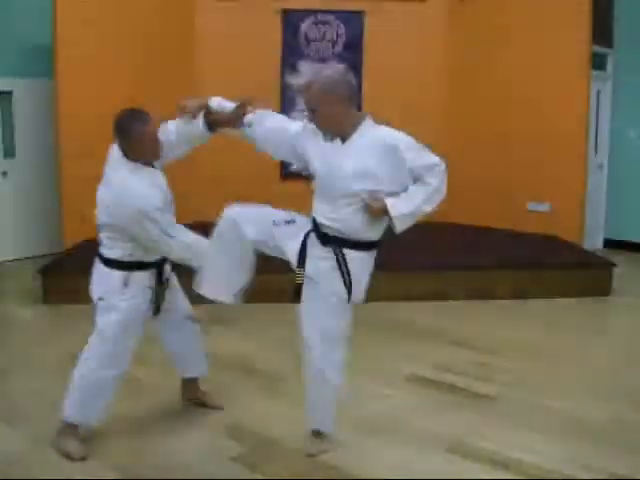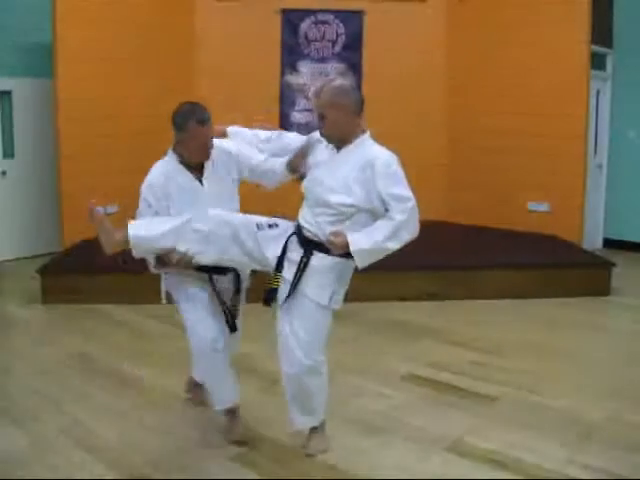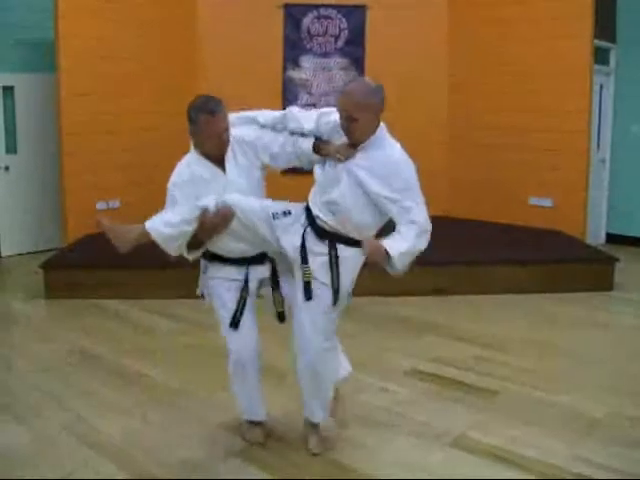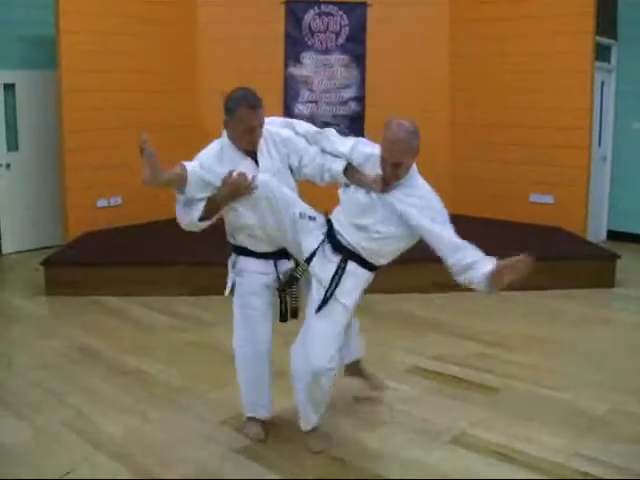
dt=0.4s
person 1, frame 1
left shoulder: (391, 144)
right shoulder: (310, 137)
left elbow: (435, 178)
right elbow: (265, 124)
left wrist: (395, 208)
right wrist: (215, 107)
left hip: (345, 260)
right hip: (309, 237)
left knee: (323, 349)
right knee: (238, 219)
left ankle: (321, 428)
right ankle: (216, 296)
person 1, frame 2
left shoulder: (380, 162)
right shoulder: (320, 146)
left elbow: (406, 220)
right elbow: (281, 143)
left wrist: (355, 242)
right wrist: (228, 133)
left hip: (322, 267)
right hip: (288, 242)
left knee: (302, 357)
right knee: (212, 224)
left ankle: (315, 425)
right ankle: (121, 238)
person 1, frame 3
left shoulder: (395, 164)
right shoulder: (334, 125)
left elbow: (417, 226)
right elbow: (289, 119)
left wrist: (387, 251)
left hip: (333, 256)
right hip: (299, 227)
left knee: (315, 342)
right knee: (226, 208)
left ankle: (315, 420)
person 1, frame 4
left shoulder: (422, 201)
right shoulder: (362, 153)
left elbow: (454, 250)
right elbow: (323, 137)
left wrist: (491, 274)
left hip: (344, 274)
right hip: (317, 239)
left knee: (318, 359)
right knee: (261, 186)
left ankle: (311, 421)
person 2, frame 1
left shoulder: (126, 151)
right shoulder: (135, 195)
left elbow: (181, 134)
right elbow: (171, 239)
left wrist: (216, 117)
left hip: (153, 268)
right hip: (125, 279)
left knee: (182, 319)
right knee: (108, 353)
left ankle: (191, 387)
right ankle: (69, 427)
person 2, frame 2
left shoulder: (227, 153)
right shoulder: (158, 181)
left elbow: (269, 171)
right wrist: (168, 259)
left hip: (230, 268)
right hip: (189, 275)
left knee: (226, 336)
right knee: (208, 339)
left ankle: (197, 384)
right ankle: (229, 410)
person 2, frame 3
left shoulder: (248, 140)
right shoulder: (185, 178)
left elbow: (290, 146)
right elbow: (183, 244)
left wrist: (326, 149)
left hip: (273, 256)
right hip: (226, 272)
right knee: (244, 348)
right ankle: (253, 417)
person 2, frame 4
left shoulder: (280, 139)
right shoulder: (212, 160)
left elbow: (320, 164)
right elbow: (190, 217)
left wrist: (361, 178)
right wrist: (225, 196)
right hip: (253, 264)
right knee: (254, 341)
left ankle: (352, 363)
right ankle: (256, 413)
